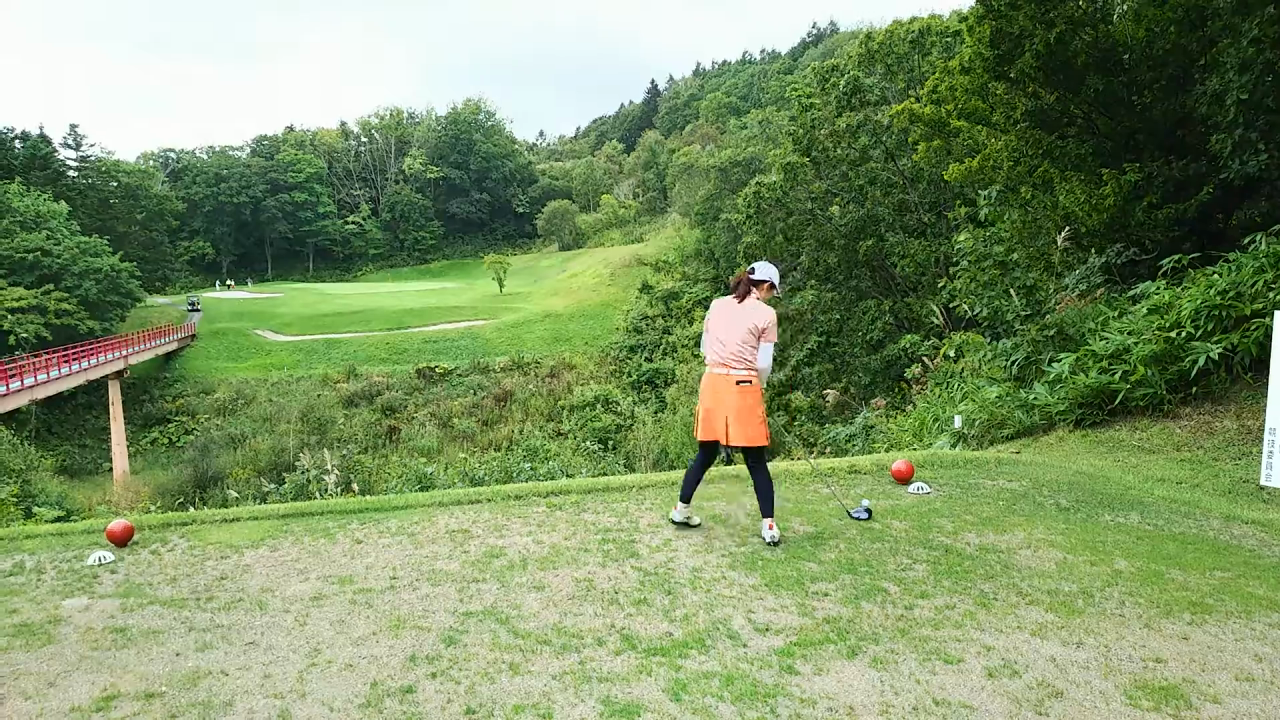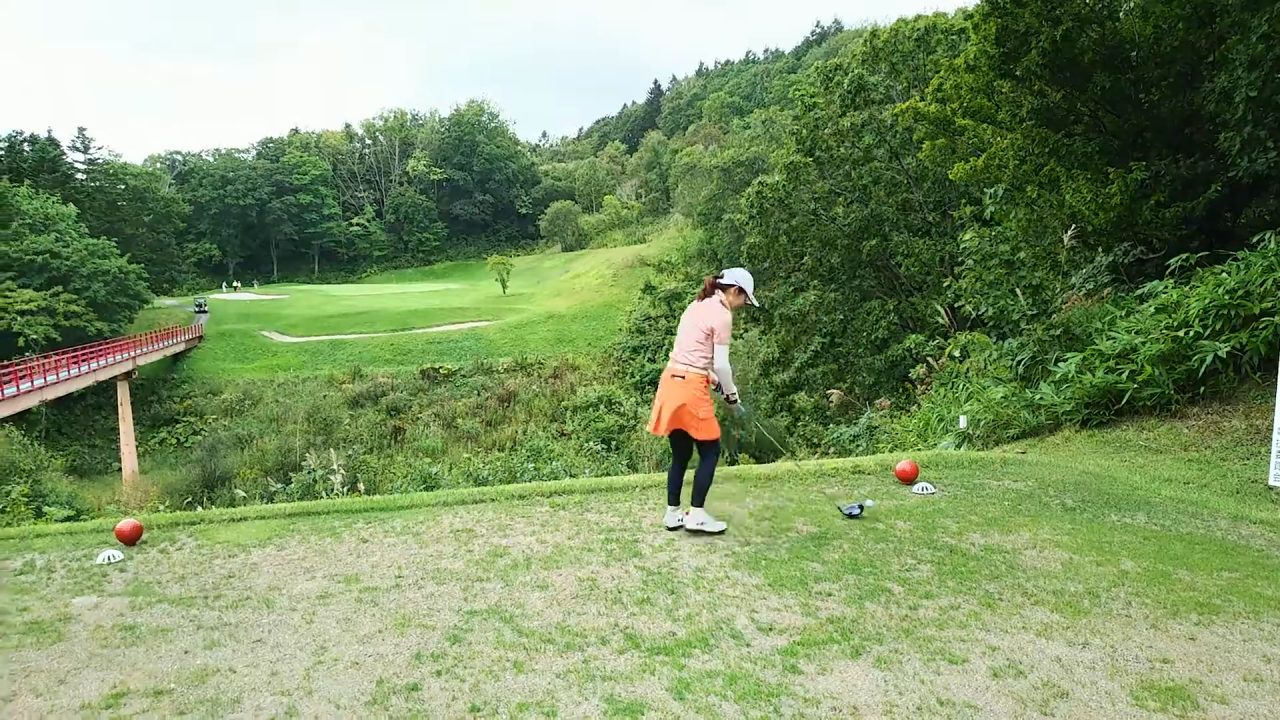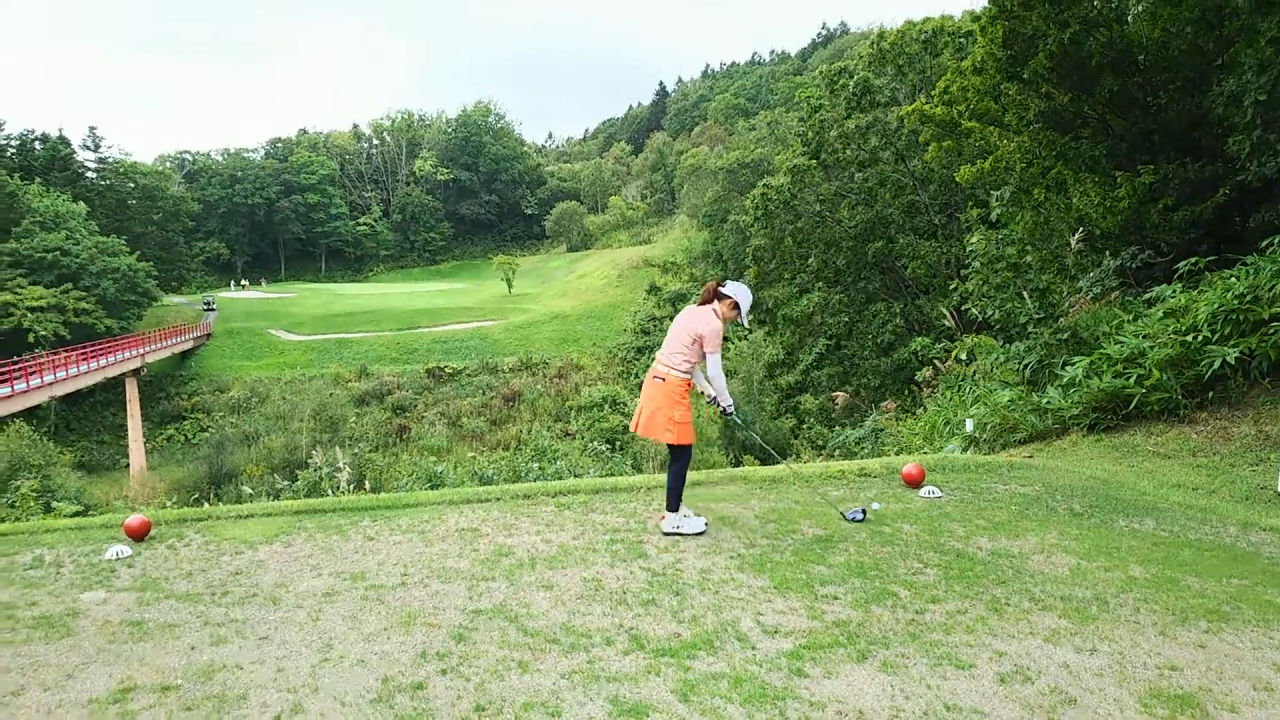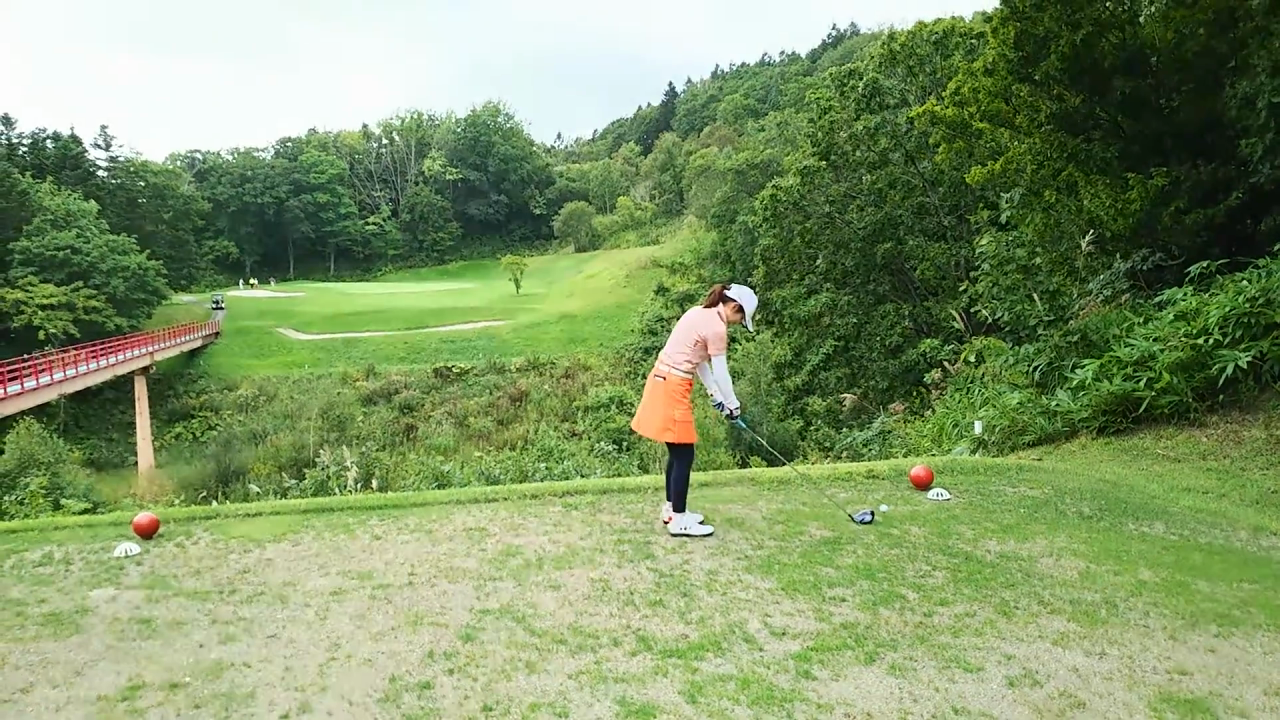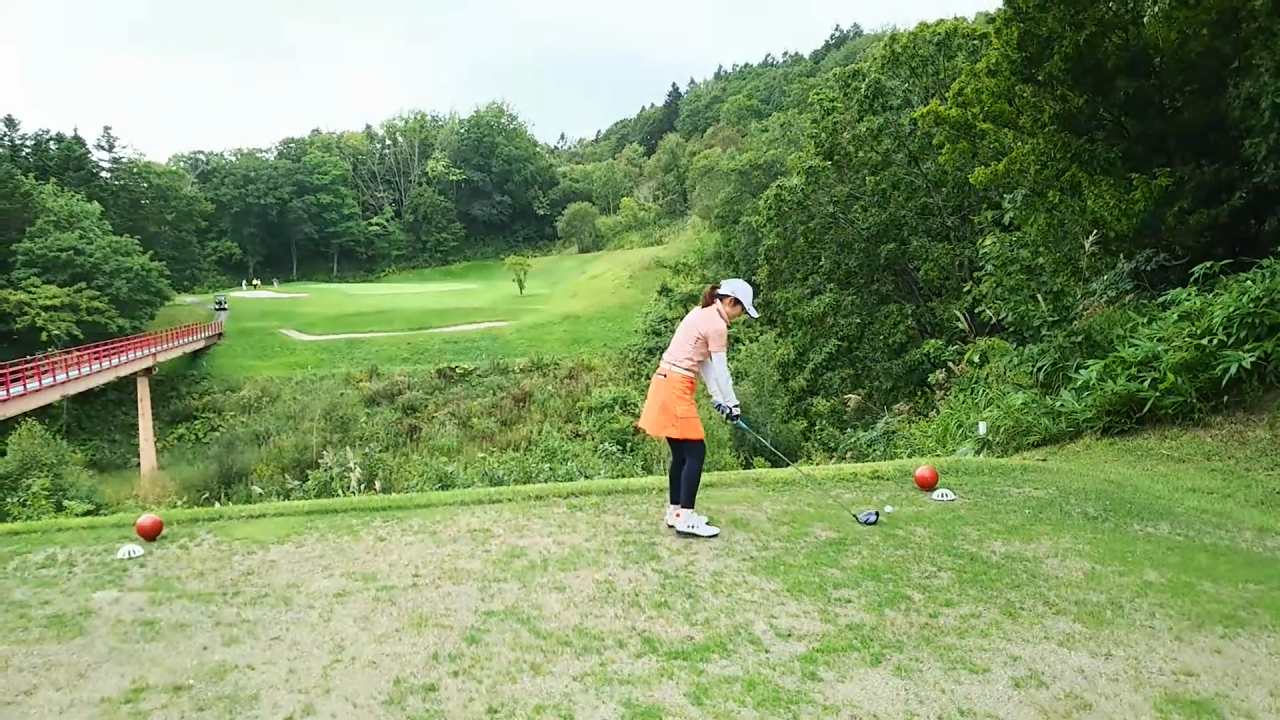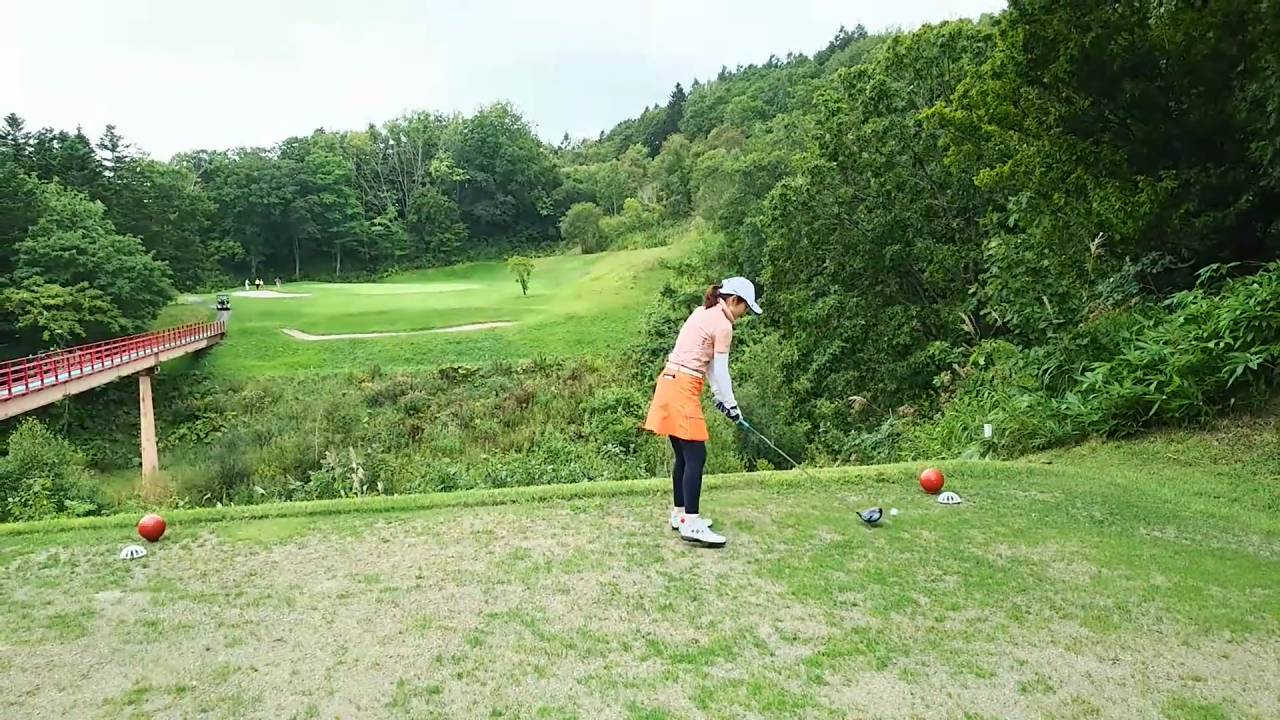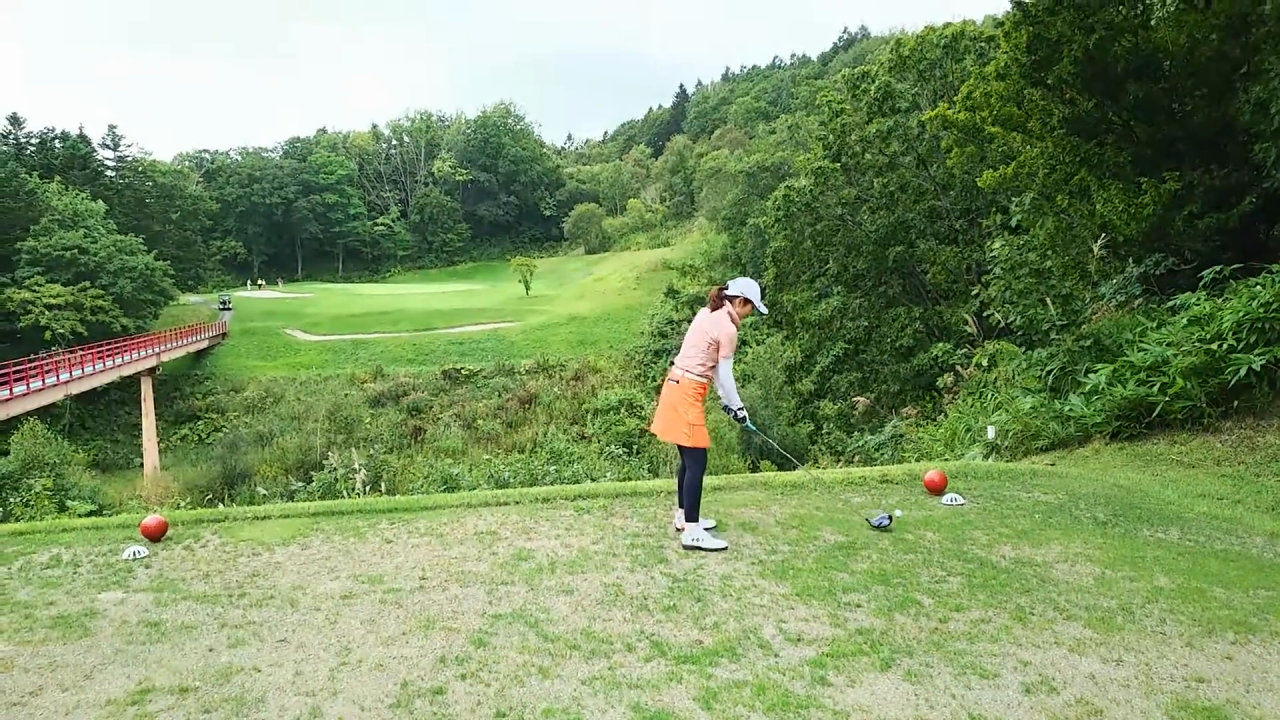
dt=0.3s
person 1, frame 1
left shoulder: (717, 305)
right shoulder: (766, 315)
left elbow: (705, 348)
right elbow: (764, 364)
right wrist: (758, 385)
left hip: (712, 385)
right hip: (743, 390)
left knee: (706, 454)
right knee: (757, 462)
left ankle: (681, 509)
right ankle: (769, 525)
person 1, frame 2
left shoulder: (696, 307)
right shoulder: (721, 315)
right elbow: (721, 364)
left wrist: (713, 380)
right wrist: (731, 392)
left hip: (672, 381)
right hip: (690, 387)
left knee: (681, 454)
right knee: (710, 452)
left ankle: (674, 513)
right ankle: (696, 515)
person 1, frame 3
left shoulder: (693, 311)
right shoulder: (712, 324)
right elbow: (715, 371)
left wrist: (706, 390)
right wrist: (726, 402)
left hip: (658, 382)
right hip: (671, 388)
left knee: (678, 452)
right knee: (681, 455)
left ankle: (674, 510)
right ankle: (671, 518)
person 1, frame 4
left shoulder: (699, 313)
right shoulder: (716, 327)
right elbow: (721, 373)
left wrist: (715, 395)
right wrist: (733, 405)
left hip: (662, 382)
right hip: (672, 387)
left knee: (677, 453)
right knee: (684, 455)
left ankle: (671, 509)
right ankle: (679, 520)
person 1, frame 5
left shoulder: (702, 313)
right shoulder: (716, 324)
right elbow: (721, 370)
left wrist: (717, 397)
right wrist: (732, 404)
left hip: (667, 383)
right hip: (675, 388)
left knee: (681, 454)
right knee: (695, 453)
left ankle: (676, 511)
right ankle: (686, 518)
person 1, frame 6
left shoulder: (704, 313)
right shoulder: (722, 324)
right elbow: (721, 370)
left wrist: (718, 395)
right wrist: (731, 403)
left hip: (672, 383)
right hip: (682, 388)
left knee: (684, 455)
right knee: (695, 457)
left ankle: (680, 513)
right ankle: (691, 523)
person 1, frame 7
left shoulder: (707, 314)
right shoulder: (726, 328)
right elbow: (724, 373)
left wrist: (726, 399)
right wrist: (736, 404)
left hip: (679, 387)
right hip: (687, 392)
left knee: (689, 458)
right knee: (697, 461)
left ankle: (684, 515)
right ankle: (691, 532)
